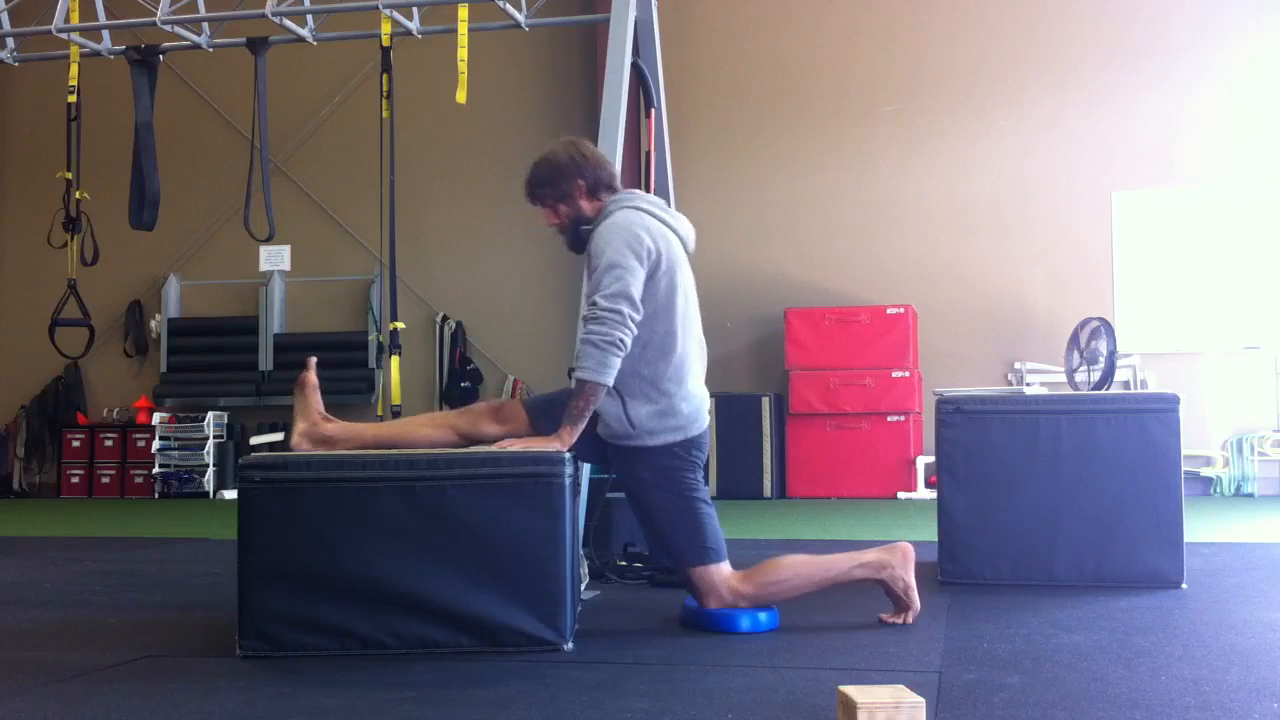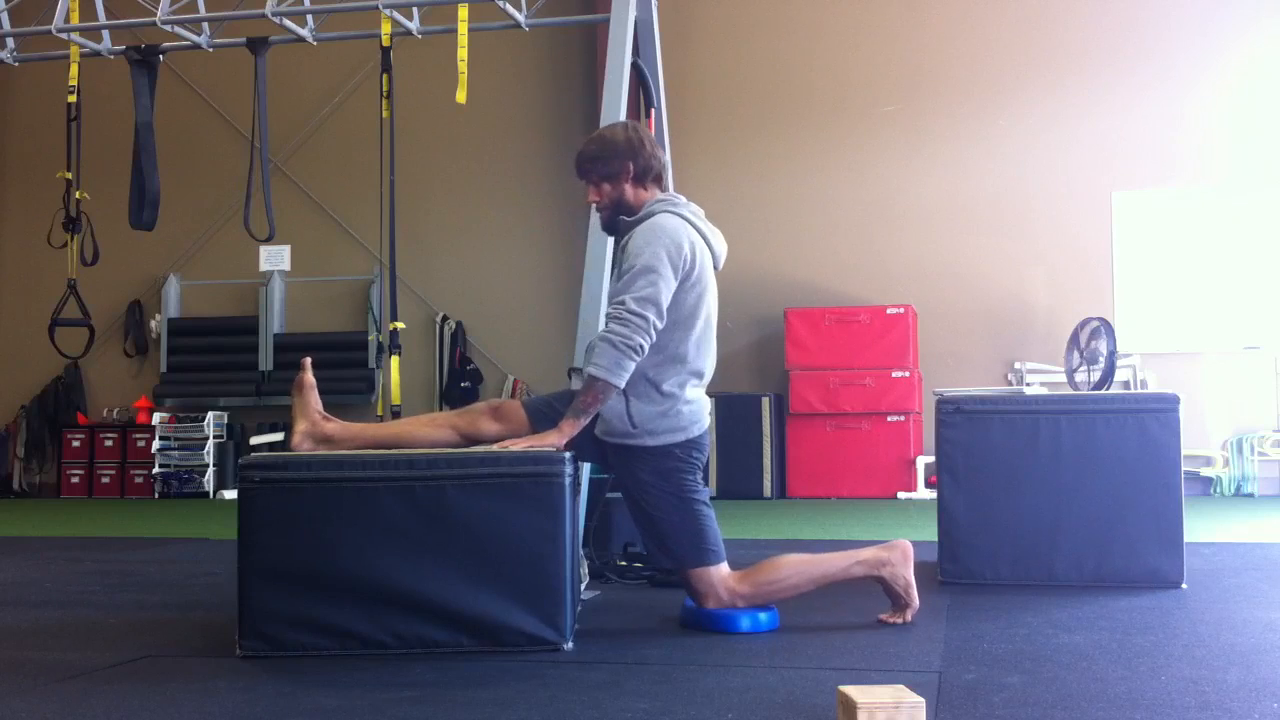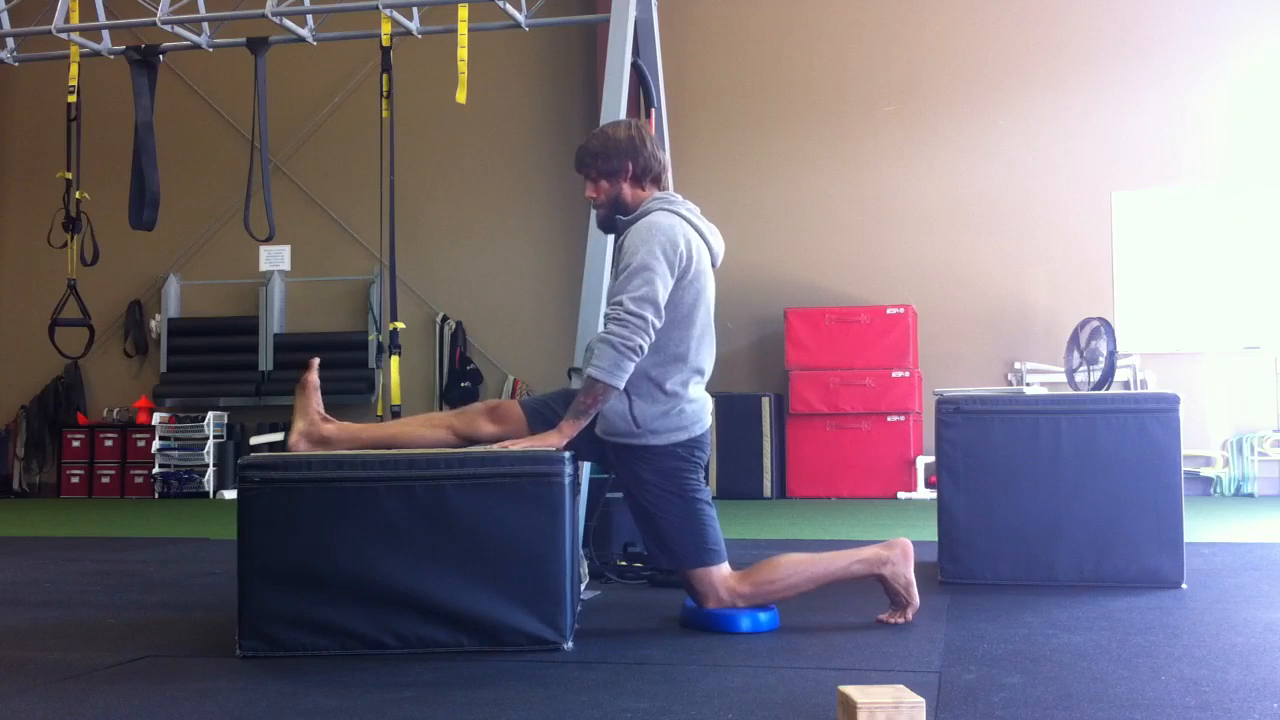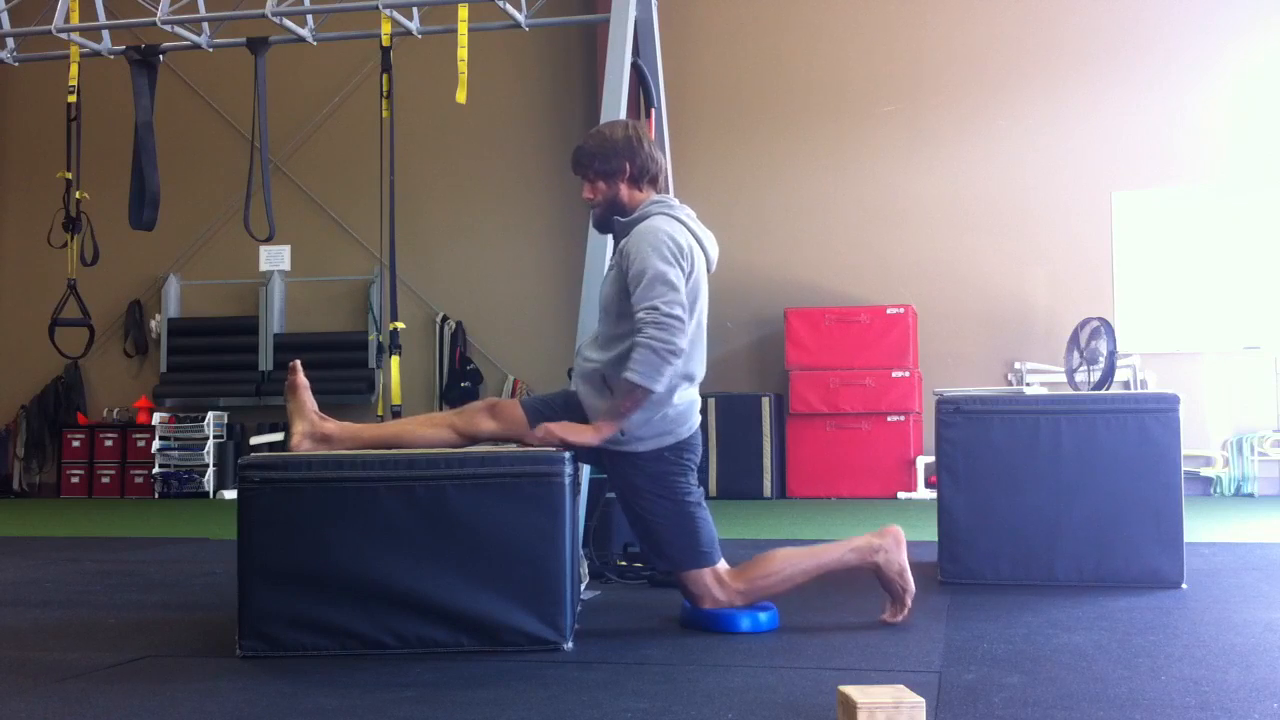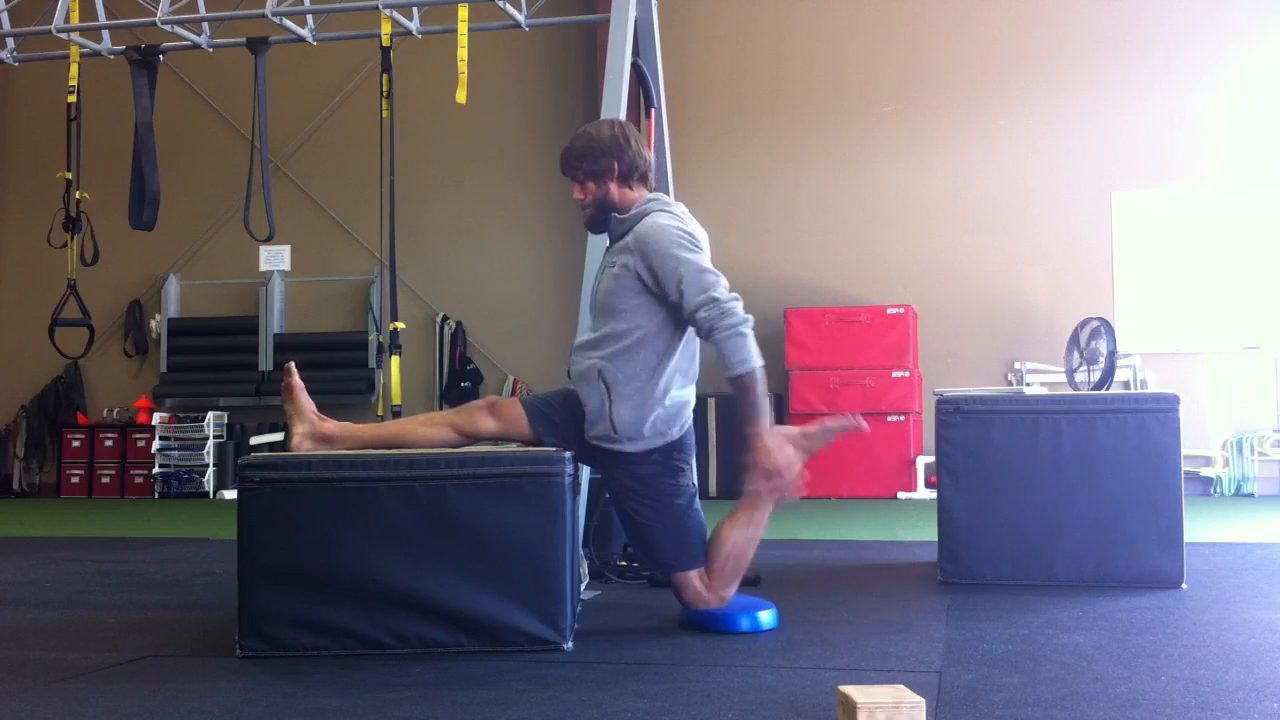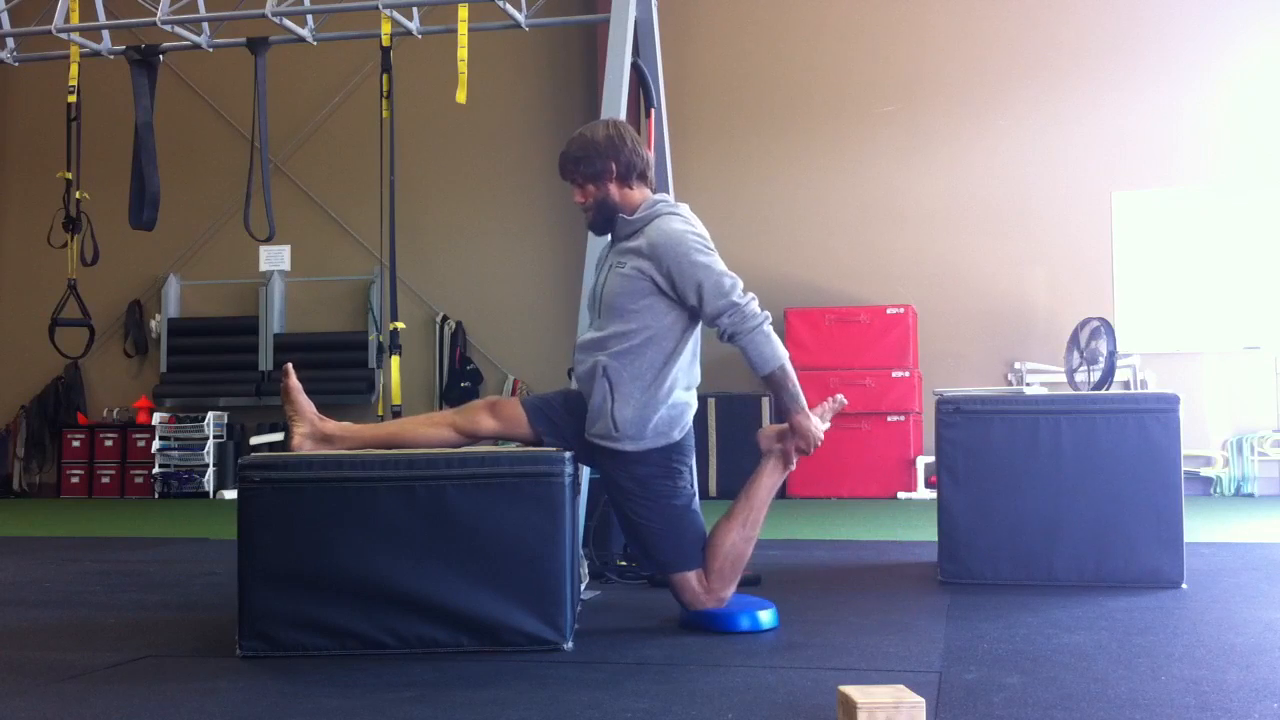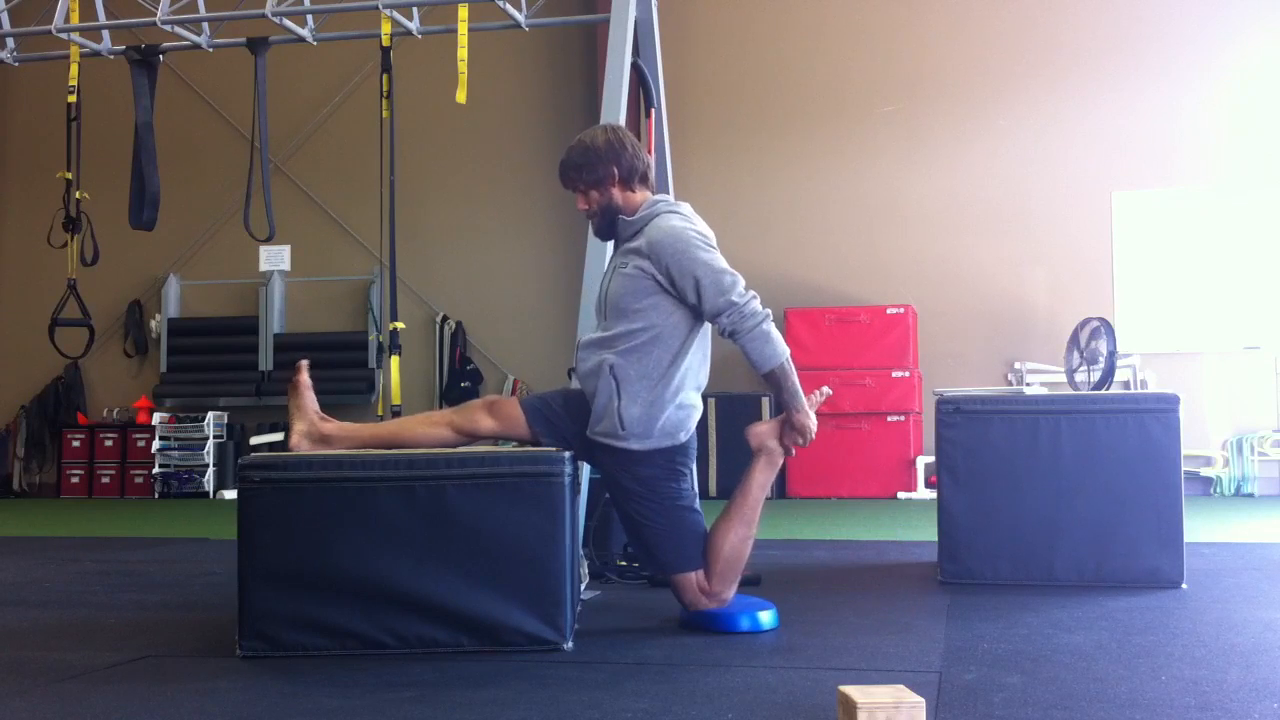
dt=0.4s
person 1, frame 1
left shoulder: (620, 230)
right shoulder: (637, 223)
left elbow: (605, 340)
left wrist: (564, 434)
left hip: (654, 432)
right hip: (637, 413)
left knee: (722, 594)
right knee: (487, 419)
left ankle: (882, 562)
right ankle: (328, 434)
person 1, frame 2
left shoulder: (658, 233)
right shoulder: (667, 228)
left elbow: (622, 342)
left wrist: (562, 430)
left hip: (653, 433)
right hip: (638, 415)
left knee: (720, 594)
right knee: (488, 418)
left ankle: (881, 560)
right ankle: (329, 434)
person 1, frame 3
left shoulder: (655, 231)
right shoulder: (664, 227)
left elbow: (623, 341)
left wrist: (563, 430)
left hip: (653, 431)
right hip: (636, 415)
left knee: (722, 595)
right knee: (486, 419)
left ankle: (881, 559)
right ankle: (328, 435)
person 1, frame 4
left shoulder: (655, 236)
right shoulder: (653, 230)
left elbow: (661, 346)
left wrist: (600, 427)
right wrist: (596, 417)
left hip: (645, 435)
right hip: (619, 414)
left knee: (719, 593)
right knee: (487, 416)
left ankle: (873, 549)
right ankle: (328, 435)
person 1, frame 5
left shoulder: (659, 232)
right shoulder: (634, 233)
left elbow: (730, 326)
left wrist: (760, 437)
left hip: (642, 438)
right hip: (598, 412)
left knee: (708, 595)
right knee: (483, 417)
right ankle: (327, 435)
person 1, frame 6
left shoulder: (668, 235)
right shoulder: (626, 239)
left elbow: (747, 321)
left wrist: (799, 415)
left hip: (643, 437)
right hip: (598, 413)
left knee: (707, 594)
right knee: (486, 416)
right ankle: (330, 435)
person 1, frame 7
left shoulder: (669, 233)
right shoulder: (637, 238)
left elbow: (747, 317)
left wrist: (796, 410)
left hip: (644, 436)
right hip: (601, 410)
left knee: (708, 594)
right knee: (483, 416)
right ankle: (327, 434)
